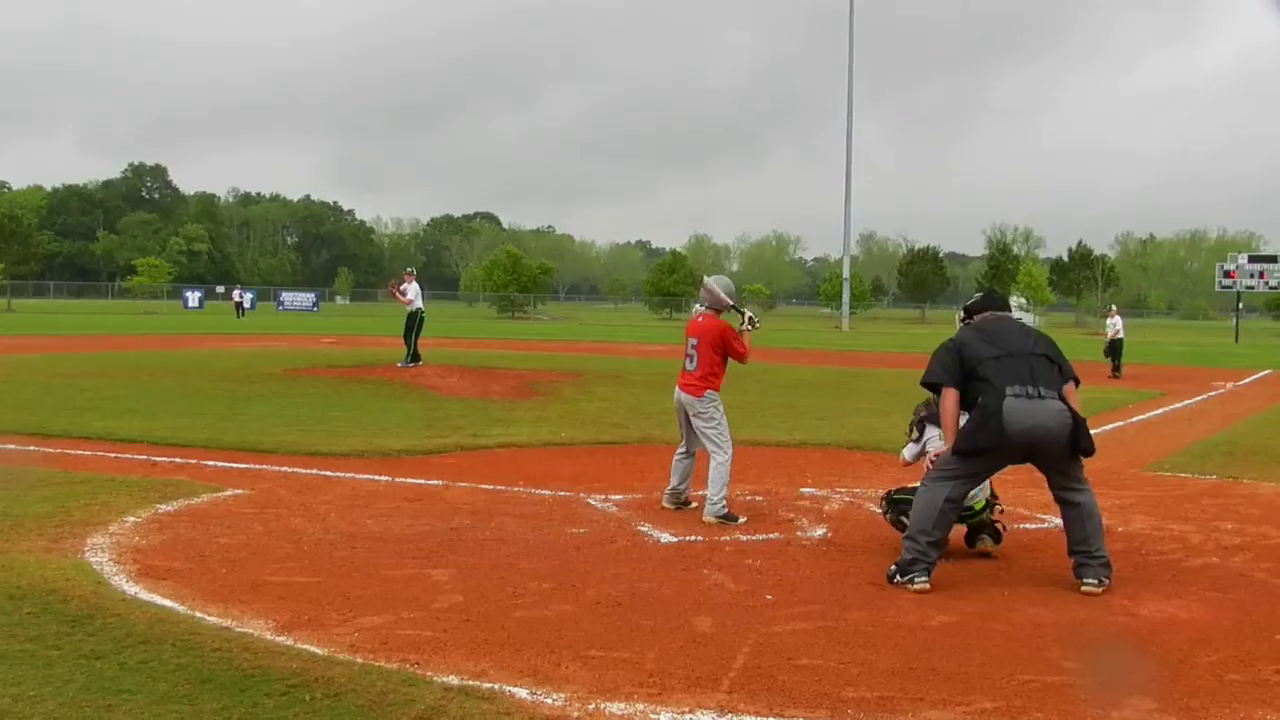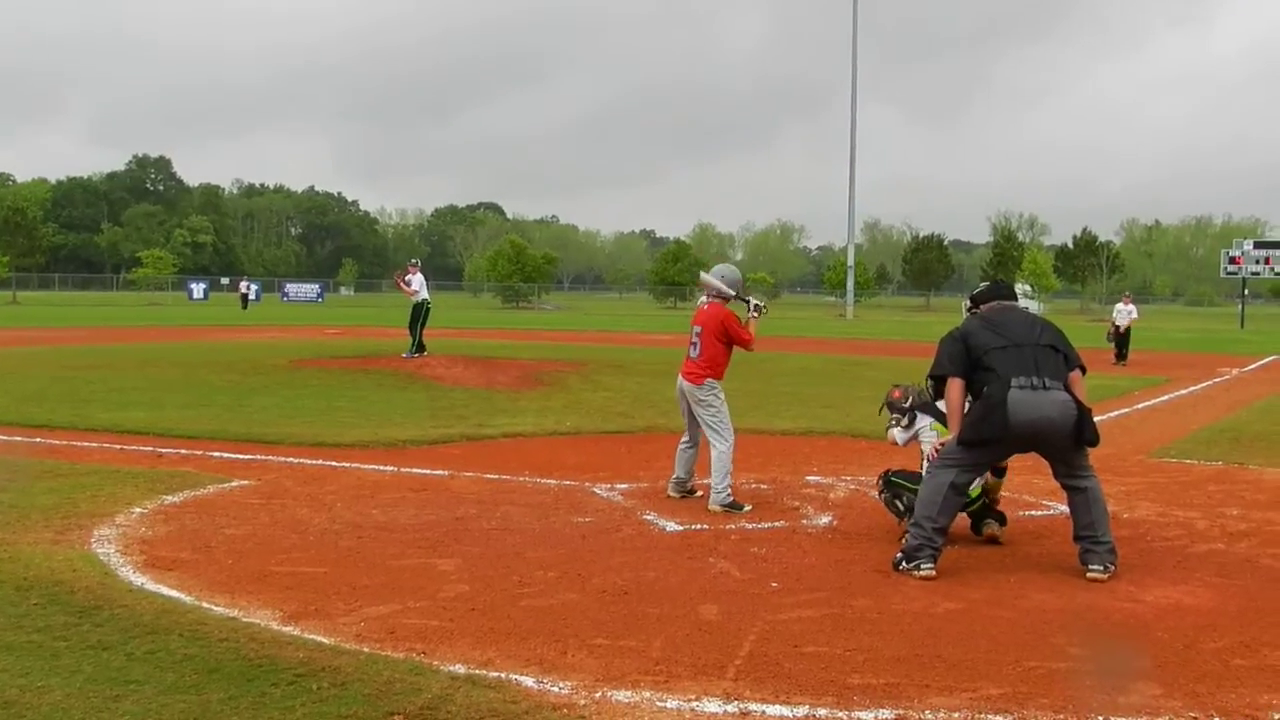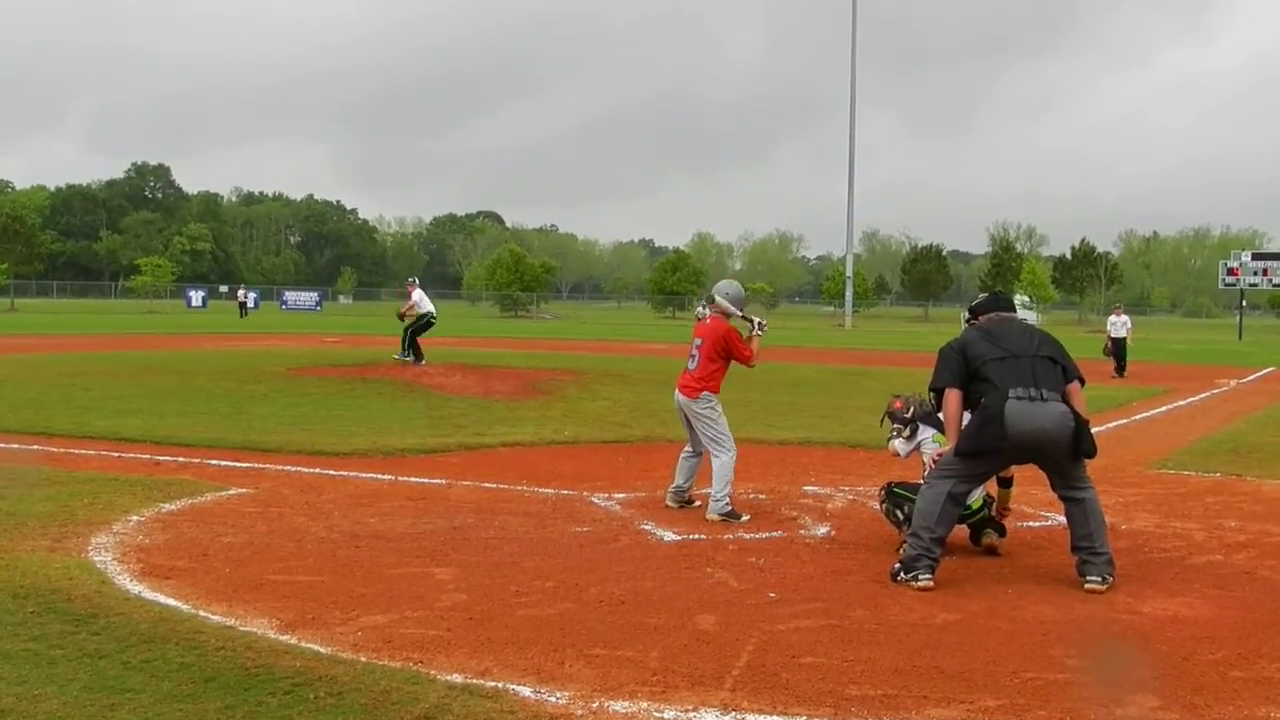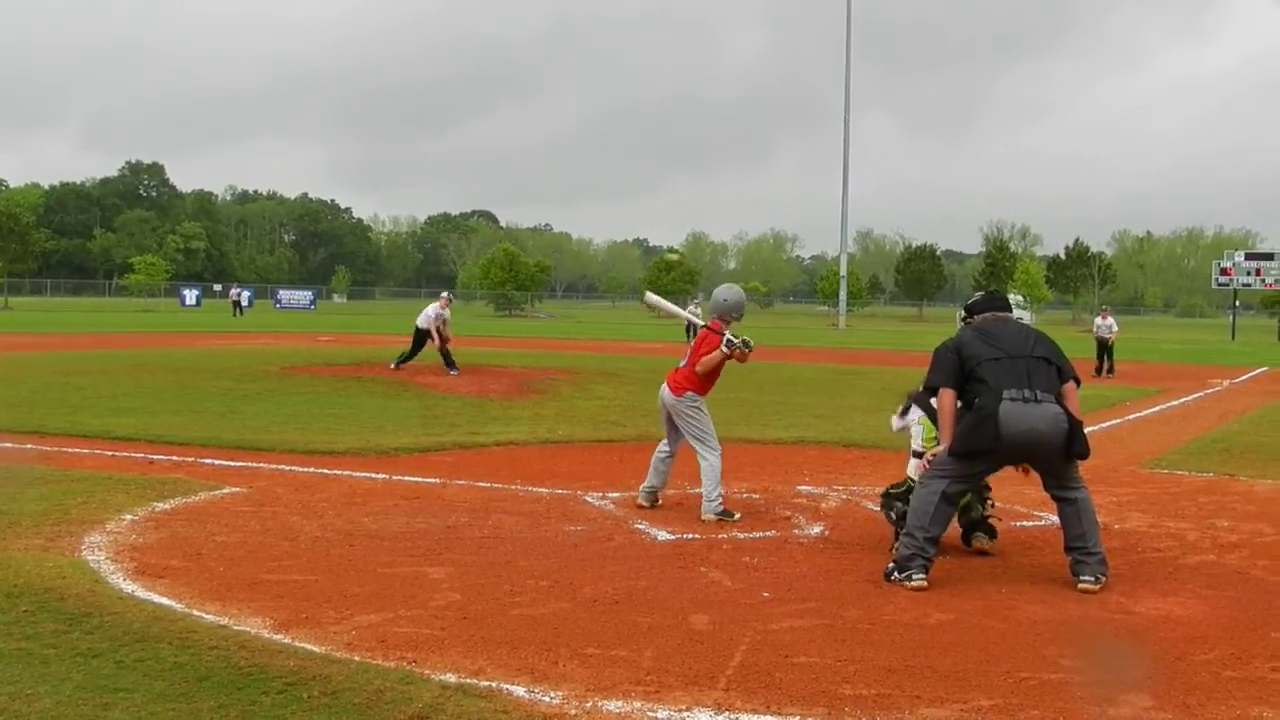
dt=1s
person 1, frame 1
left shoulder: (961, 340)
right shoulder: (1039, 337)
left elbow: (949, 393)
right elbow: (1068, 387)
left wrist: (949, 445)
right wrist: (1074, 435)
left hip: (1002, 413)
right hip: (1054, 414)
left knee: (941, 482)
right knee: (1074, 489)
left ankle: (913, 569)
right ankle: (1094, 572)
person 1, frame 2
left shoulder: (967, 330)
right shoulder: (1045, 325)
left elbow: (954, 382)
right elbow: (1075, 376)
left wrist: (955, 435)
right wrist: (1081, 425)
left hip: (1006, 404)
right hip: (1058, 405)
left knee: (945, 470)
right knee: (1081, 477)
left ankle: (919, 556)
right ankle: (1099, 558)
person 1, frame 3
left shoulder: (965, 341)
right shoulder: (1044, 338)
left elbow: (953, 393)
right elbow: (1073, 387)
left wrist: (952, 445)
right wrist: (1080, 437)
left hip: (1003, 416)
right hip: (1056, 416)
left knee: (943, 481)
right knee: (1078, 488)
left ankle: (917, 566)
right ankle: (1098, 570)
person 1, frame 4
left shoulder: (960, 340)
right shoulder: (1039, 337)
left elbow: (947, 393)
right elbow: (1069, 387)
left wrist: (946, 445)
right wrist: (1074, 437)
left hip: (998, 417)
right hip: (1050, 418)
left knee: (936, 481)
right knee: (1071, 489)
left ankle: (911, 566)
right ankle: (1091, 569)
person 2, frame 1
left shoulder: (693, 322)
right shoulder: (720, 327)
right elbow: (743, 357)
left wrist: (741, 329)
right wrist: (746, 328)
left hip: (682, 391)
right hip: (702, 396)
left knee: (688, 446)
right knee: (721, 451)
left ankle: (674, 495)
right ankle: (716, 509)
person 2, frame 2
left shoulder: (701, 310)
right shoulder: (725, 314)
right elbow: (749, 344)
left wrist: (748, 315)
right wrist: (753, 316)
left hip: (686, 379)
right hip: (705, 384)
left knee: (692, 435)
right knee: (723, 439)
left ankle: (679, 484)
right ankle: (721, 497)
person 2, frame 3
left shoulder: (702, 324)
right shoulder: (726, 330)
right elbow: (750, 361)
left wrist: (750, 335)
right wrist: (757, 334)
left hip: (683, 392)
right hip: (701, 397)
left knee: (696, 446)
right knee: (725, 451)
left ankle: (678, 494)
right ankle: (720, 506)
person 2, frame 4
left shoulder: (714, 330)
right shoulder: (715, 334)
left elbow: (740, 358)
right elbow: (700, 367)
left wrist: (744, 349)
right wrist: (724, 350)
left hip: (669, 390)
right hip: (685, 397)
left knee: (670, 443)
right knee: (710, 451)
left ankle: (648, 494)
right ankle: (712, 507)
